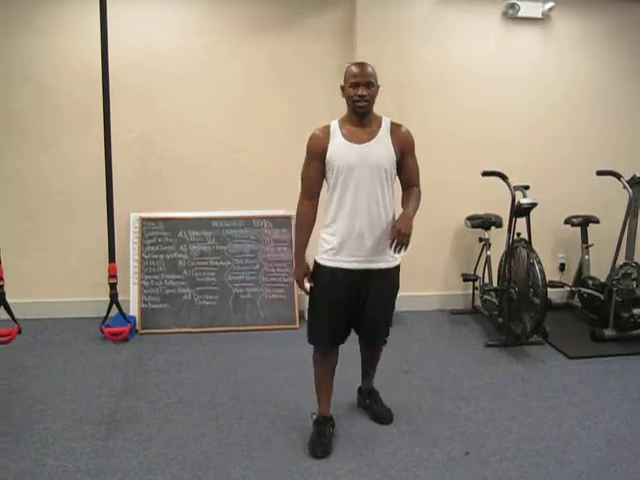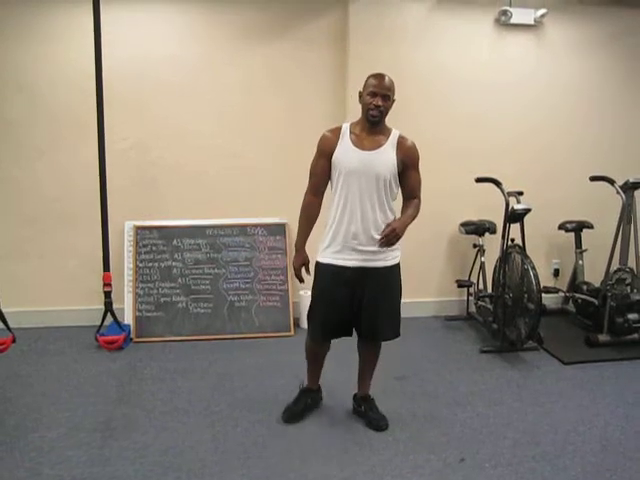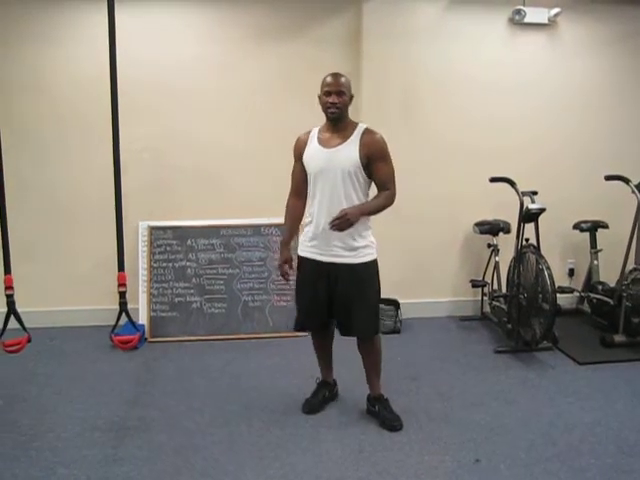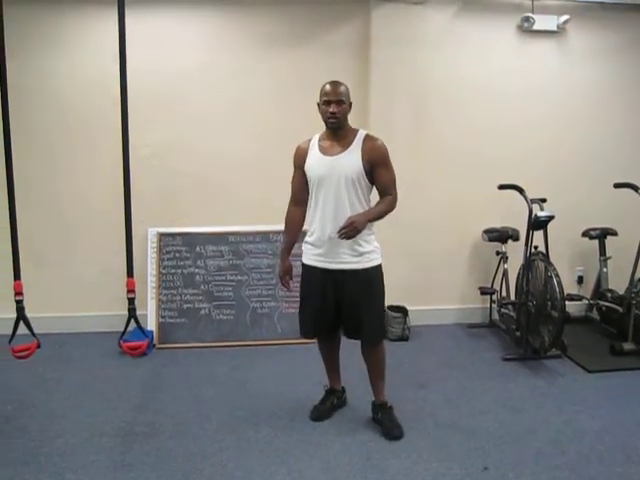
dt=0.7s
person 1, frame 1
left shoulder: (399, 136)
right shoulder: (322, 139)
left elbow: (412, 187)
right elbow: (308, 199)
left wrist: (407, 215)
right wrist: (299, 257)
left hip: (381, 259)
right hip: (334, 259)
left knee: (375, 334)
right knee: (326, 340)
left ankle: (367, 390)
right ankle: (323, 417)
person 1, frame 2
left shoulder: (404, 148)
right shoulder: (331, 140)
left elbow: (413, 198)
right elbow: (314, 195)
left wrist: (403, 221)
right wrist: (299, 247)
left hip: (381, 261)
right hip: (335, 258)
left knee: (373, 333)
right knee: (320, 331)
left ankle: (363, 397)
right ankle: (311, 389)
person 1, frame 3
left shoulder: (371, 141)
right shoulder: (304, 142)
left elbow: (388, 192)
right elbow: (297, 197)
left wrist: (358, 211)
right wrist: (285, 245)
left hip: (356, 254)
right hip: (312, 253)
left knee: (365, 328)
right knee: (316, 323)
left ankle: (376, 396)
right ankle: (327, 383)
person 1, frame 4
left shoulder: (372, 147)
right shoulder: (305, 151)
left elbow: (390, 197)
right elbow: (297, 205)
left wrist: (364, 217)
right wrist: (285, 255)
left hip: (361, 261)
right hip: (317, 259)
left knee: (370, 334)
right knee: (324, 330)
left ankle: (380, 403)
right ankle: (335, 391)
